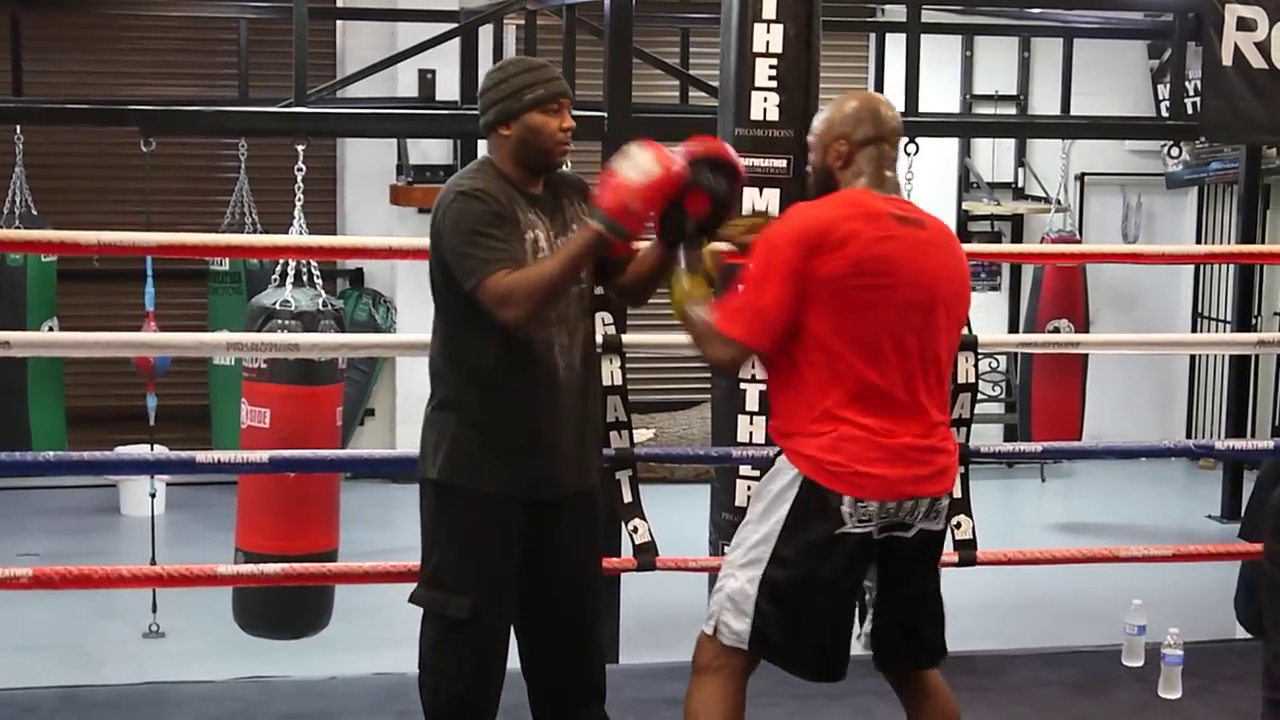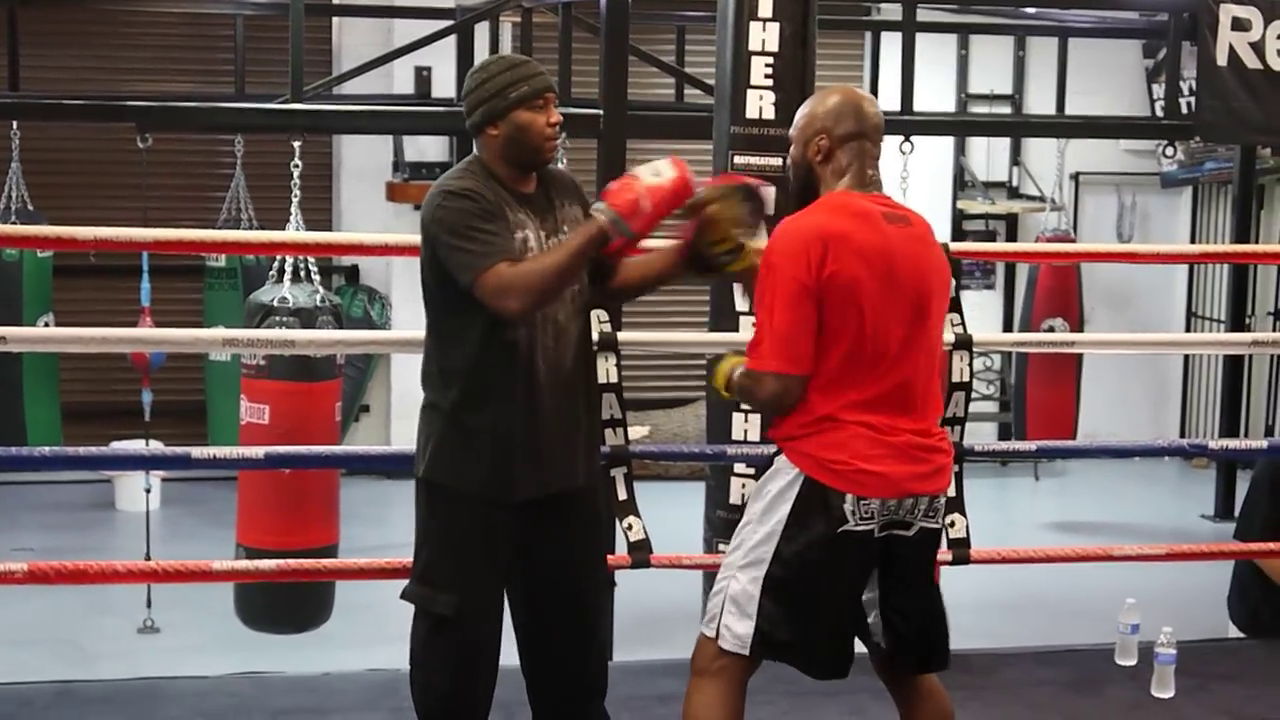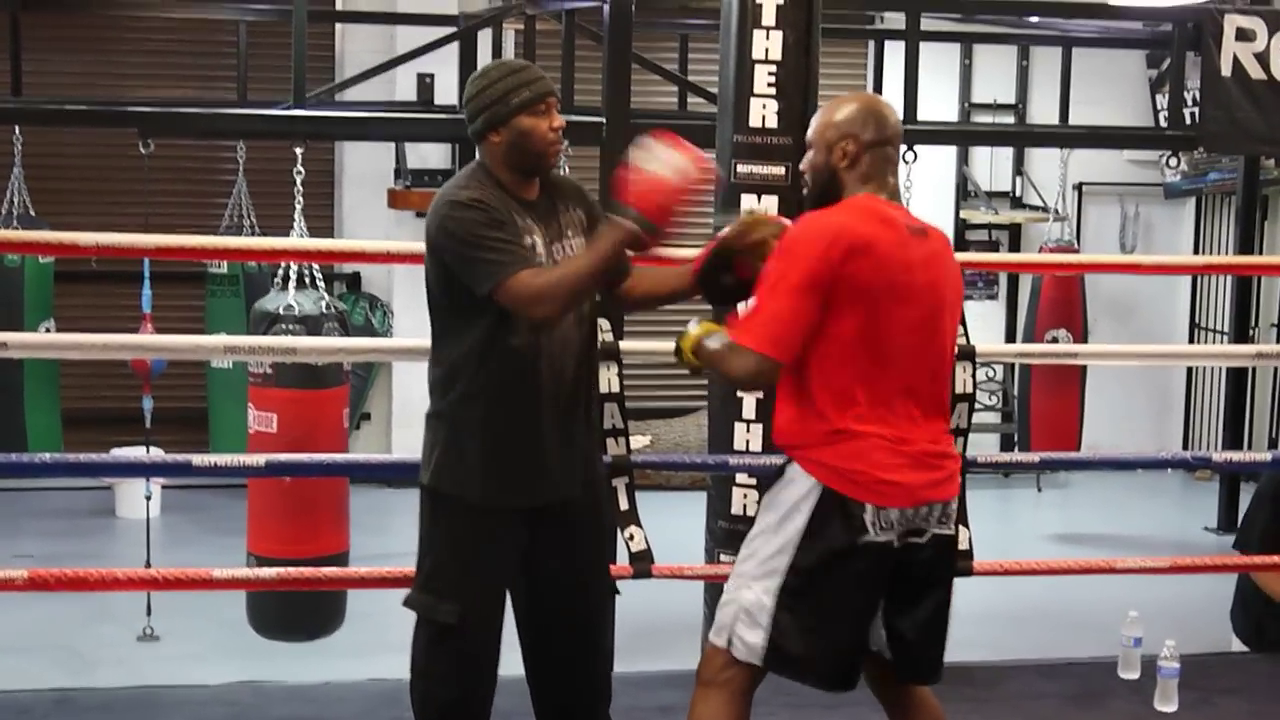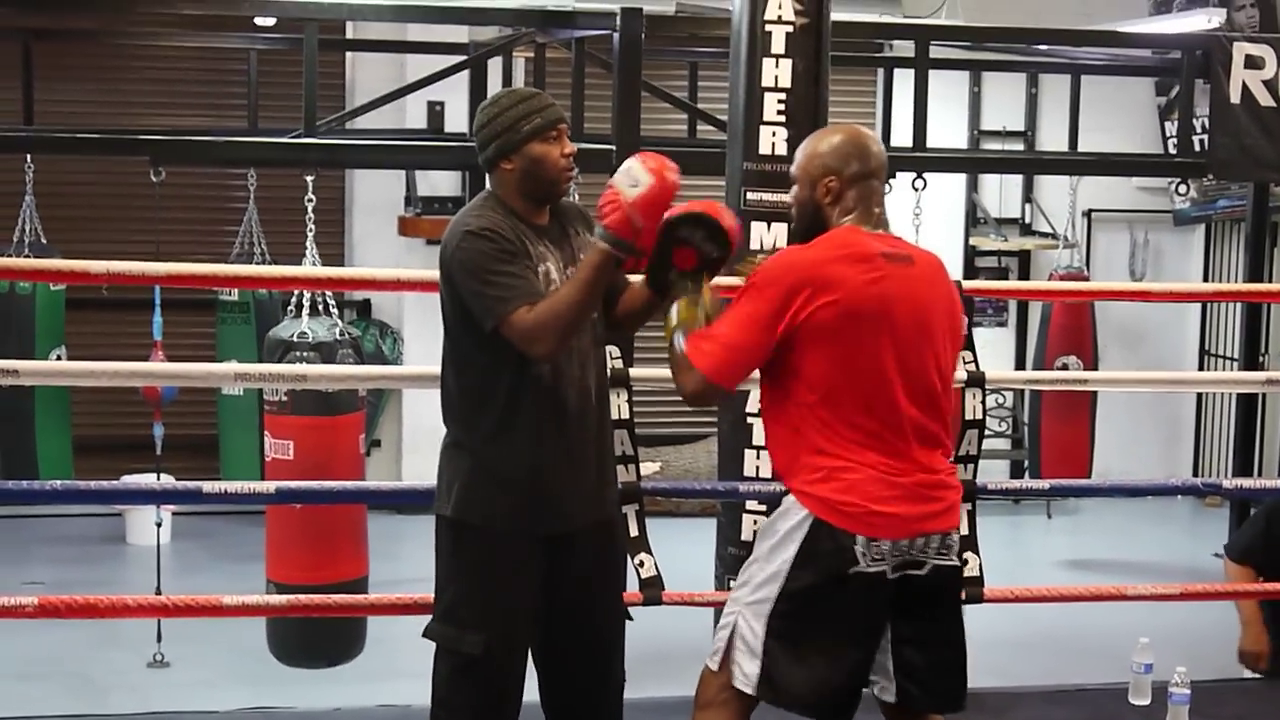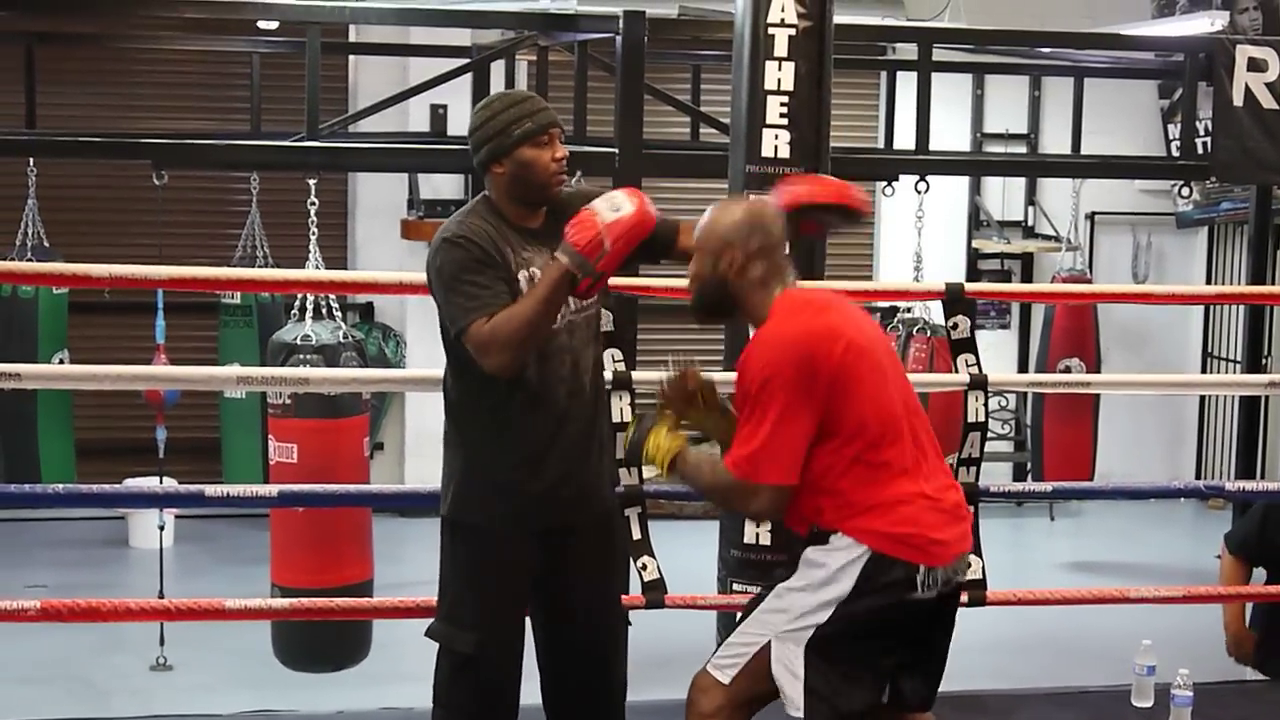
dt=0.3s
person 1, frame 1
left shoulder: (572, 192)
right shoulder: (472, 201)
left elbow: (630, 278)
right elbow: (514, 303)
right wrist: (601, 224)
left hip: (564, 454)
right hip: (479, 460)
left knee: (572, 618)
right knee: (469, 623)
person 1, frame 2
left shoulder: (562, 191)
right shoulder: (457, 201)
left elbow: (606, 279)
right elbow: (512, 295)
left wrist: (692, 251)
right wrist: (605, 223)
left hip: (562, 453)
right hip: (474, 459)
left knee: (573, 617)
right knee: (459, 622)
person 1, frame 3
left shoulder: (569, 198)
right shoulder: (464, 208)
left elbow: (622, 287)
right elbow: (541, 301)
left wrist: (709, 271)
right wrist: (630, 220)
left hip: (567, 462)
right hip: (480, 468)
left knee: (576, 628)
right knee: (461, 632)
person 1, frame 4
left shoulder: (574, 219)
right shoulder: (477, 237)
left elbow: (612, 314)
right elbow: (540, 334)
right wrist: (611, 244)
left hip: (580, 489)
right hip: (493, 498)
left knee: (588, 657)
right knee: (483, 659)
person 1, frame 5
left shoulder: (569, 206)
right shoulder: (462, 243)
left elbow: (674, 238)
right elbow: (493, 353)
right wrist: (567, 265)
left hip: (583, 488)
right hip: (493, 497)
left knee: (591, 658)
right knee: (482, 665)
person 2, frame 1
left shoulder: (808, 229)
right shoulder: (945, 245)
left elbow: (726, 349)
left wrist: (691, 288)
left hip: (828, 482)
right hip: (924, 484)
left knee: (720, 660)
right knee: (913, 662)
person 2, frame 2
left shoulder: (803, 234)
right shoulder: (922, 237)
left elbow: (777, 390)
left wrist: (728, 372)
left hip: (829, 480)
right hip: (920, 483)
left knee: (720, 662)
right knee: (906, 664)
person 2, frame 3
left shoulder: (822, 234)
right shoulder: (935, 248)
left elbow: (748, 363)
left wrist: (698, 339)
right wrist: (772, 263)
left hip: (841, 491)
right hip: (930, 493)
person 2, frame 4
left shoulder: (796, 271)
right shoulder: (935, 276)
left elbow: (697, 383)
left wrist: (685, 312)
left hip: (834, 523)
right hip: (932, 525)
person 2, frame 5
left shoulder: (779, 347)
right shoulder: (832, 311)
left elbow: (760, 494)
left wrist: (670, 449)
right wrist: (704, 406)
left hip: (883, 551)
right hip: (944, 539)
